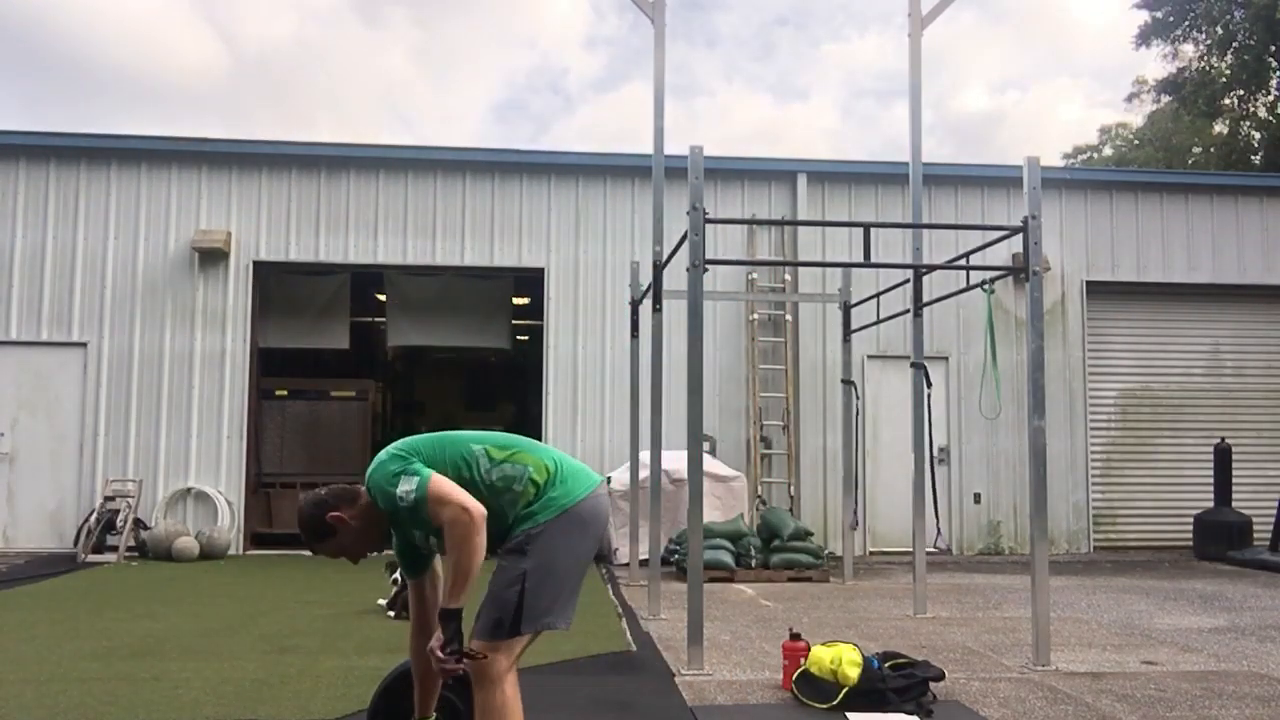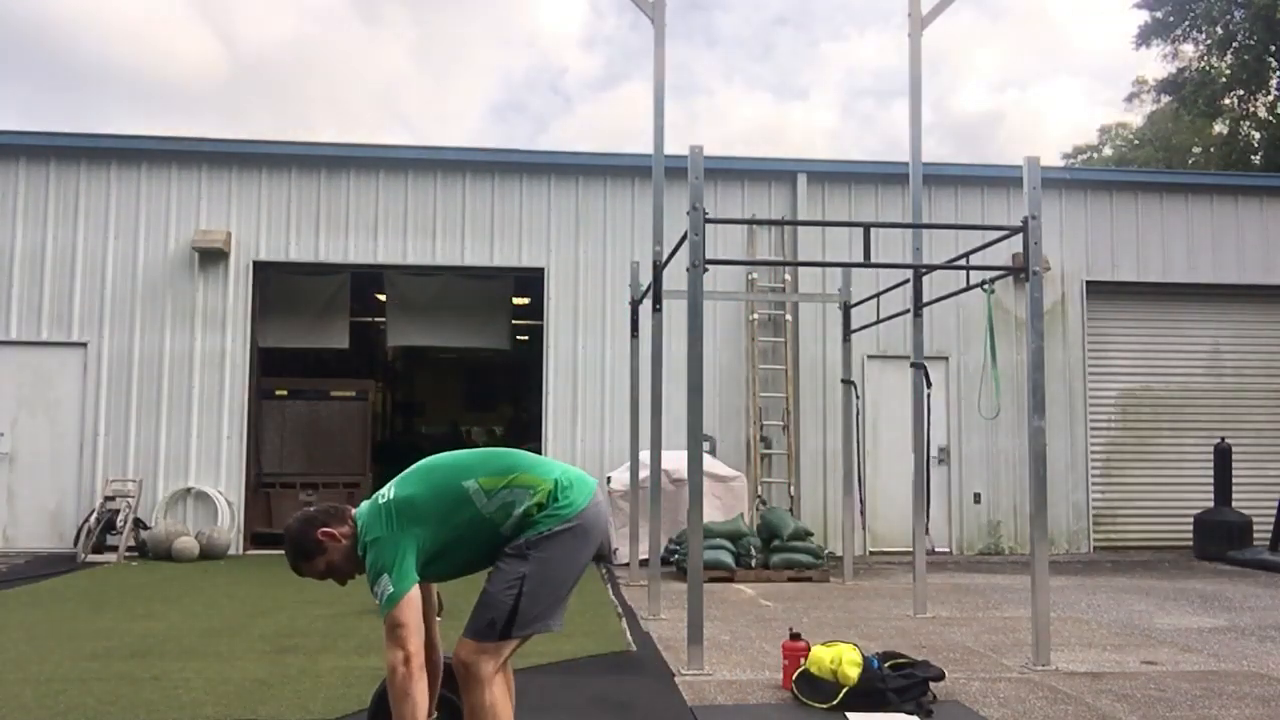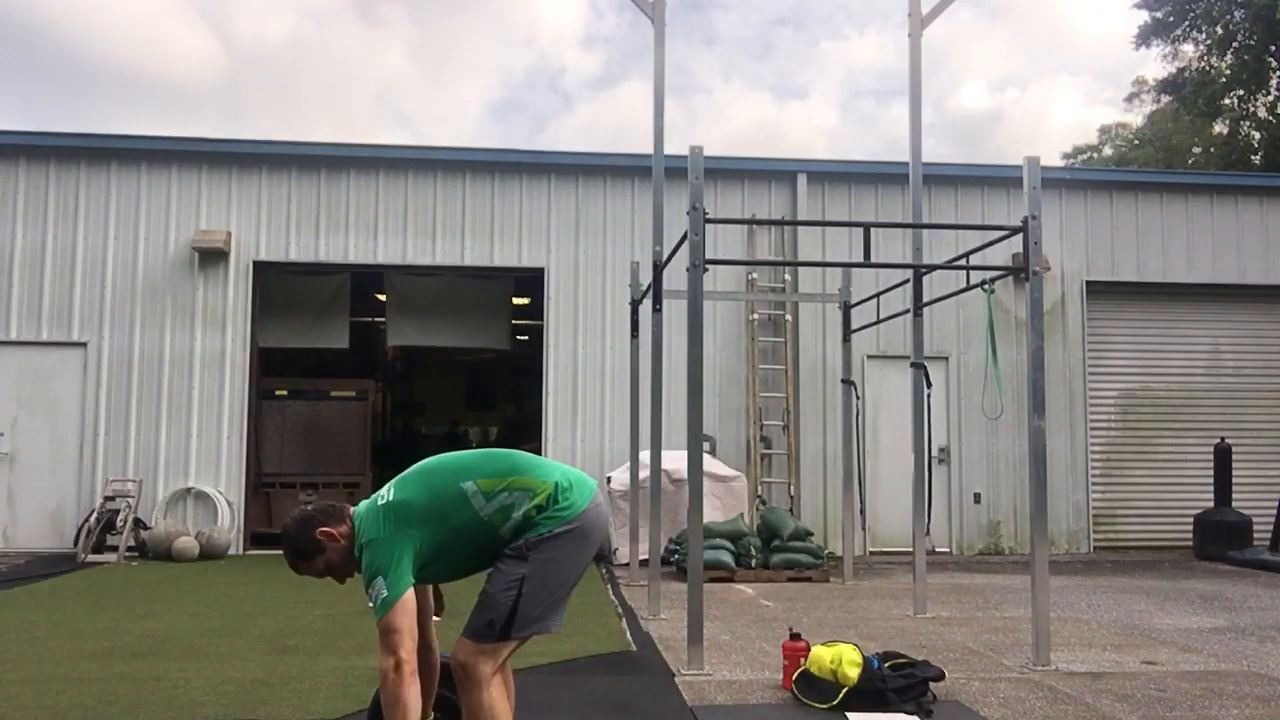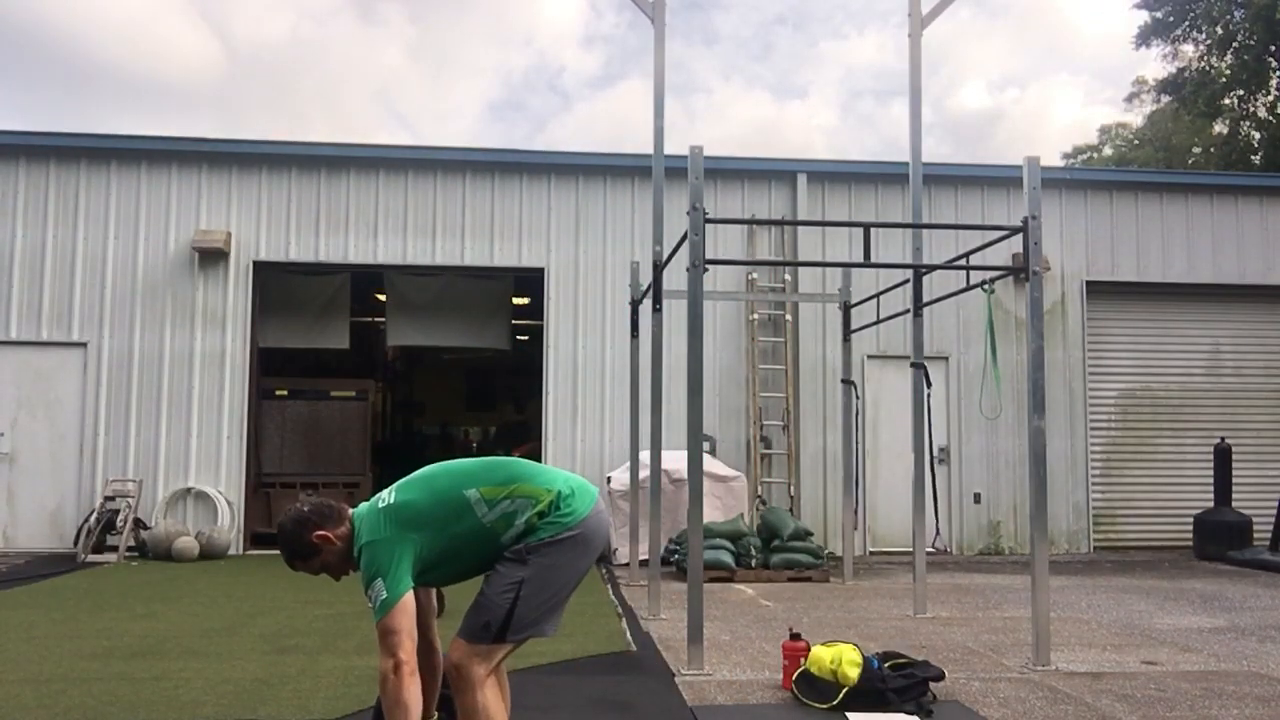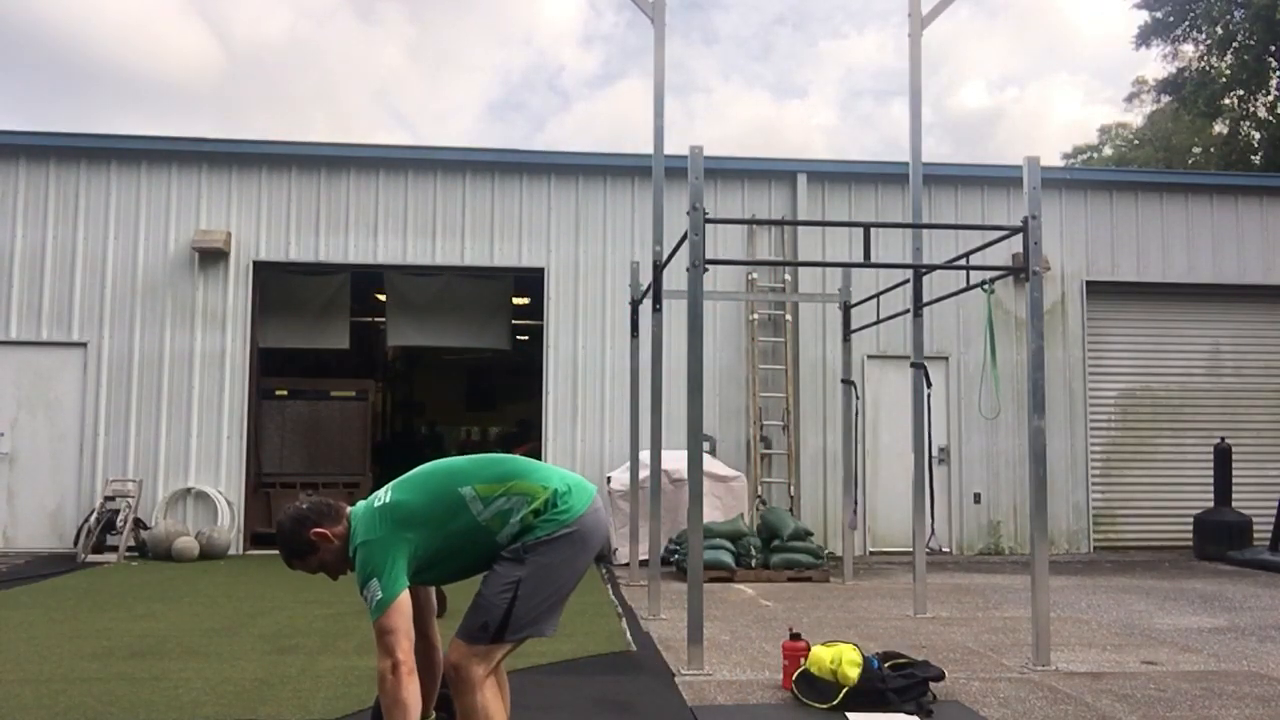
dt=0.5s
person 1, frame 1
left shoulder: (386, 477)
right shoulder: (407, 526)
left elbow: (468, 513)
right elbow: (424, 626)
left wrist: (450, 618)
left hip: (562, 506)
right hip: (573, 505)
left knee: (490, 660)
right knee: (494, 654)
person 1, frame 2
left shoulder: (383, 537)
right shoulder: (393, 519)
left elbow: (406, 658)
right elbow: (424, 642)
left hip: (563, 513)
right hip: (575, 504)
left knee: (476, 661)
right knee: (490, 652)
person 1, frame 3
left shoulder: (382, 538)
right shoulder: (392, 520)
left elbow: (400, 662)
right elbow: (421, 643)
left hip: (562, 515)
right hip: (574, 505)
left knee: (474, 662)
right knee: (489, 653)
person 1, frame 4
left shoulder: (380, 541)
right shoulder: (393, 521)
left elbow: (400, 664)
right elbow: (423, 645)
left hip: (564, 522)
right hip: (576, 509)
left knee: (468, 663)
right knee: (483, 653)
person 1, frame 5
left shoulder: (375, 540)
right shoulder: (389, 522)
left elbow: (397, 664)
right elbow: (424, 642)
left hip: (560, 520)
right hip: (574, 509)
left knee: (467, 664)
right knee: (482, 654)
